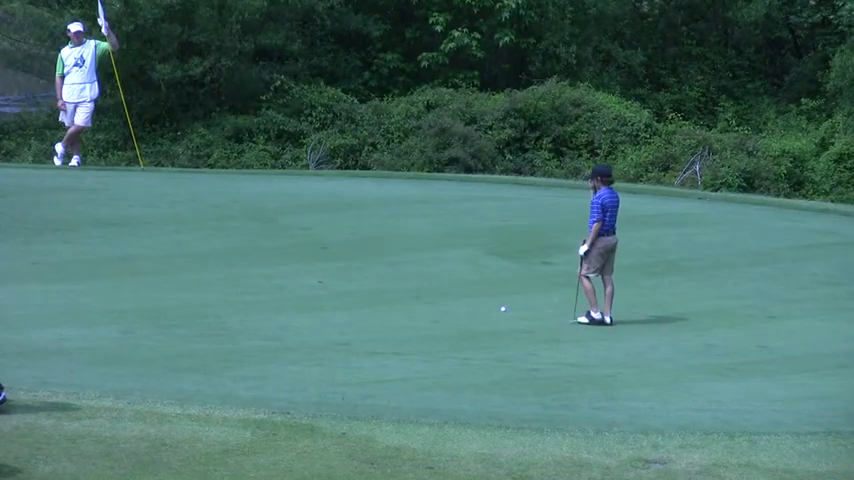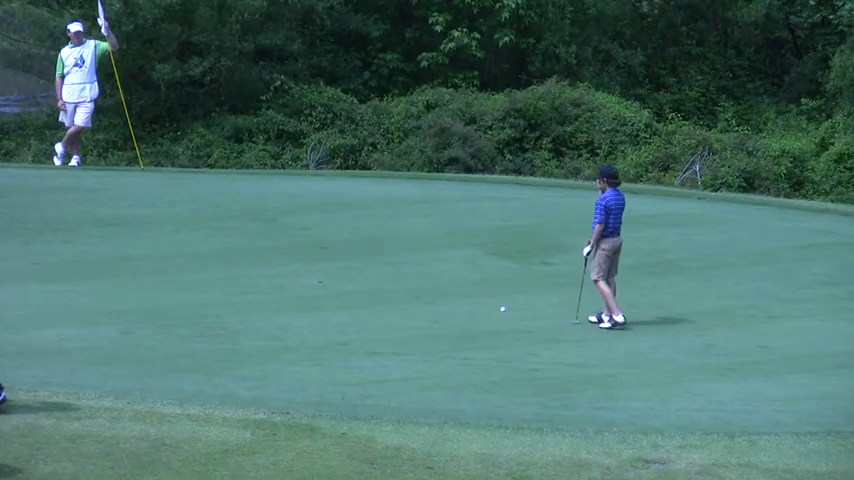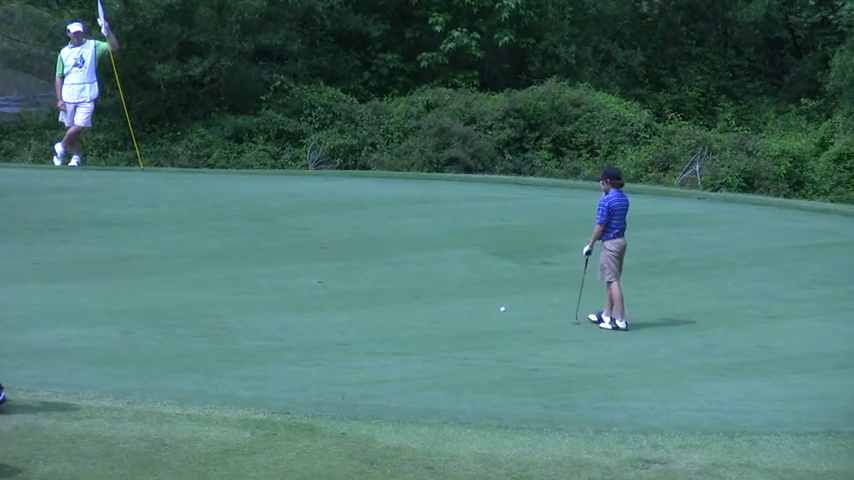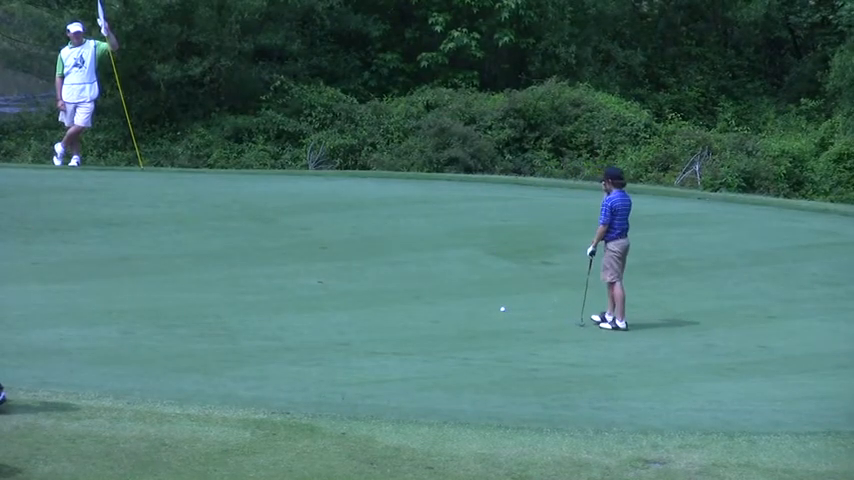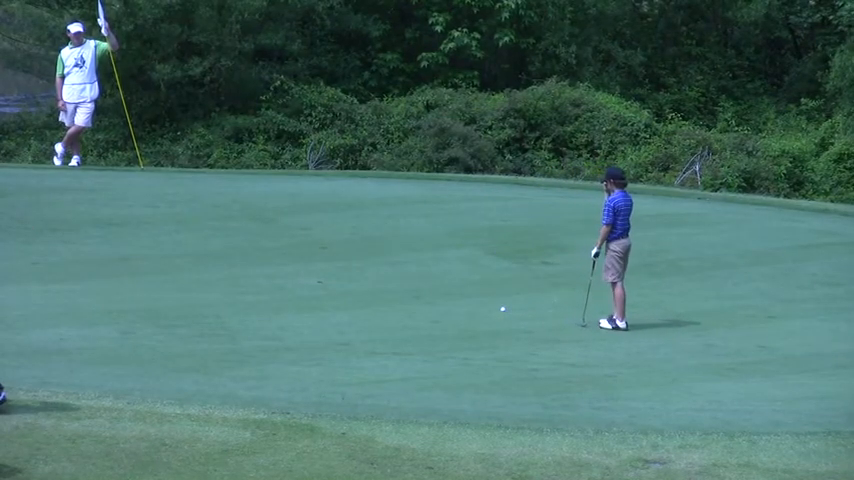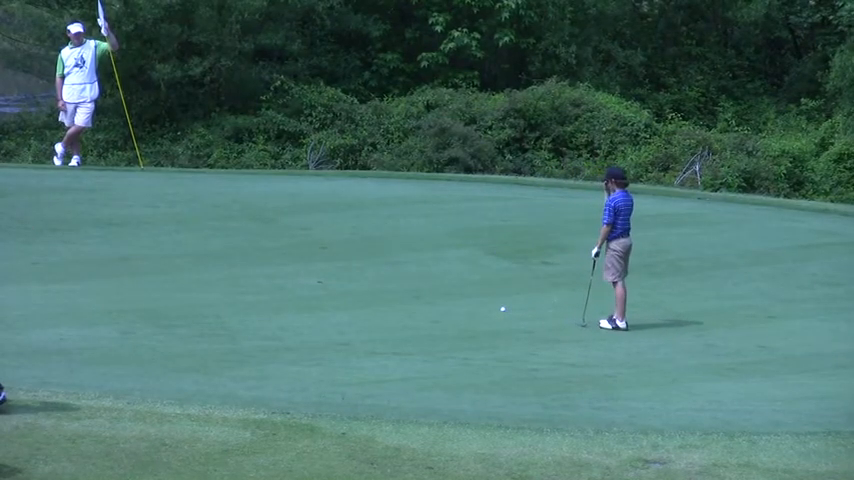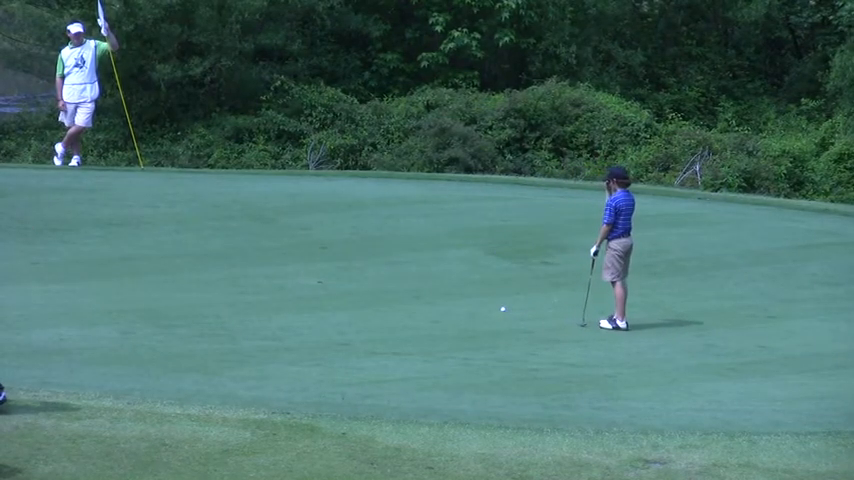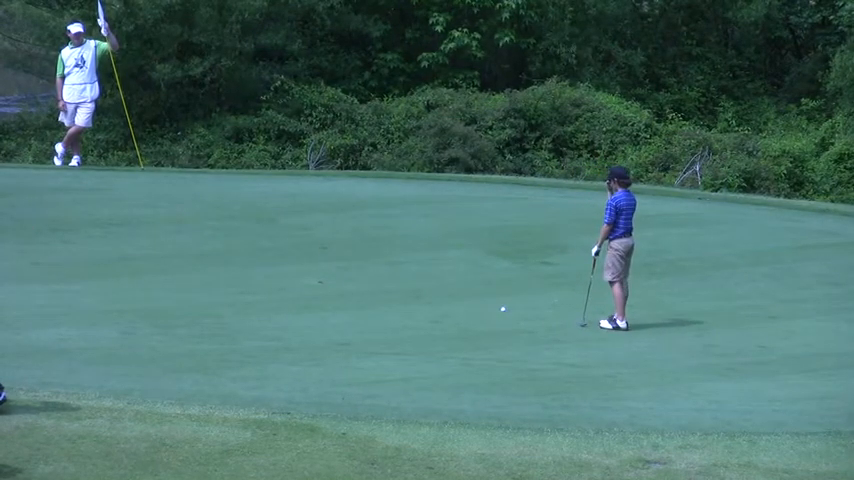
dt=0.2s
person 1, frame 1
left shoulder: (598, 198)
right shoulder: (614, 195)
left elbow: (597, 224)
left wrist: (587, 245)
right wrist: (593, 190)
left hip: (600, 241)
right hip: (611, 239)
left knee: (584, 274)
right knee: (606, 277)
left ankle: (595, 312)
right ankle: (606, 315)
person 1, frame 2
left shoulder: (603, 200)
right shoulder: (620, 197)
left elbow: (600, 225)
left wrist: (590, 245)
right wrist: (601, 191)
left hip: (605, 242)
right hip: (617, 240)
left knee: (598, 279)
right knee: (610, 278)
left ankle: (617, 315)
right ankle: (607, 315)
person 1, frame 3
left shoulder: (607, 200)
right shoulder: (624, 198)
left elbow: (600, 226)
left wrist: (589, 245)
right wrist: (604, 192)
left hip: (610, 243)
right hip: (620, 241)
left knee: (612, 281)
right knee: (612, 280)
left ankle: (620, 321)
right ankle: (606, 315)
person 1, frame 4
left shoulder: (610, 200)
right shoulder: (626, 198)
left elbow: (603, 226)
left wrist: (593, 245)
right wrist: (606, 193)
left hip: (613, 243)
right hip: (623, 241)
left knee: (615, 282)
right knee: (612, 280)
left ankle: (620, 321)
right ankle: (609, 315)
person 1, frame 5
left shoulder: (612, 201)
right shoulder: (627, 198)
left elbow: (606, 227)
left wrist: (597, 247)
right wrist: (607, 193)
left hip: (615, 243)
right hip: (625, 241)
left knee: (616, 282)
right knee: (615, 280)
left ankle: (620, 321)
right ankle: (617, 316)
person 1, frame 6
left shoulder: (613, 200)
right shoulder: (628, 198)
left elbow: (607, 226)
left wrist: (597, 247)
right wrist: (607, 192)
left hip: (615, 243)
right hip: (626, 240)
left knee: (617, 281)
right knee: (619, 280)
left ankle: (620, 321)
right ankle: (617, 316)
person 1, frame 7
left shoulder: (614, 200)
right shoulder: (630, 198)
left elbow: (607, 226)
left wrist: (596, 245)
right wrist: (608, 191)
left hip: (616, 242)
right hip: (627, 240)
left knee: (617, 281)
right knee: (621, 280)
left ankle: (621, 321)
right ankle: (618, 316)
person 1, frame 8
left shoulder: (614, 200)
right shoulder: (631, 198)
left elbow: (607, 226)
left wrist: (597, 245)
right wrist: (610, 191)
left hip: (617, 242)
right hip: (628, 240)
left knee: (615, 282)
right knee: (622, 280)
left ankle: (620, 321)
right ankle: (618, 316)
person 2, frame 1
left shoulder: (93, 46)
right shoulder: (64, 52)
left elbow: (114, 47)
right elbow: (59, 77)
left wrist: (107, 32)
right wrist: (59, 98)
left hip: (86, 97)
right hip: (68, 97)
left knee: (80, 127)
right knee: (72, 128)
left ankle: (62, 146)
right ankle: (76, 156)
person 2, frame 2
left shoulder: (93, 46)
right shoulder: (64, 52)
left elbow: (114, 47)
right elbow: (59, 77)
left wrist: (107, 32)
right wrist: (59, 98)
left hip: (87, 97)
right hip: (68, 98)
left knee: (79, 127)
right knee: (71, 128)
left ankle: (61, 146)
right ankle: (76, 156)
person 2, frame 3
left shoulder: (93, 46)
right shoulder: (64, 52)
left elbow: (114, 47)
right elbow: (59, 77)
left wrist: (107, 32)
right wrist: (59, 99)
left hip: (86, 97)
right hip: (68, 98)
left knee: (79, 127)
right knee: (72, 128)
left ankle: (61, 147)
right ankle: (76, 156)
person 2, frame 4
left shoulder: (93, 46)
right shoulder: (63, 52)
left elbow: (114, 47)
right elbow: (59, 77)
left wrist: (107, 32)
right wrist: (59, 99)
left hip: (86, 97)
right hip: (68, 97)
left knee: (79, 127)
right knee: (72, 129)
left ankle: (61, 147)
right ankle: (76, 156)
person 2, frame 5
left shoulder: (93, 46)
right shoulder: (64, 53)
left elbow: (114, 47)
right elbow: (59, 77)
left wrist: (108, 32)
right wrist: (59, 99)
left hip: (87, 97)
right hip: (68, 97)
left knee: (80, 127)
right knee: (72, 128)
left ankle: (61, 147)
right ankle: (76, 156)
person 2, frame 6
left shoulder: (93, 46)
right shoulder: (64, 53)
left elbow: (114, 47)
right elbow: (59, 77)
left wrist: (107, 32)
right wrist: (59, 99)
left hip: (87, 96)
right hip: (68, 97)
left knee: (80, 127)
right knee: (71, 128)
left ankle: (61, 147)
right ankle: (76, 156)
person 2, frame 7
left shoulder: (93, 46)
right shoulder: (64, 53)
left elbow: (114, 47)
right elbow: (59, 77)
left wrist: (107, 32)
right wrist: (59, 99)
left hip: (87, 96)
right hip: (69, 97)
left knee: (80, 127)
right knee: (72, 128)
left ankle: (62, 147)
right ankle: (76, 156)
person 2, frame 8
left shoulder: (93, 46)
right shoulder: (64, 53)
left elbow: (114, 47)
right elbow: (59, 77)
left wrist: (107, 32)
right wrist: (60, 99)
left hip: (87, 96)
right hip: (69, 97)
left knee: (80, 127)
right knee: (72, 128)
left ankle: (62, 147)
right ankle: (76, 156)
